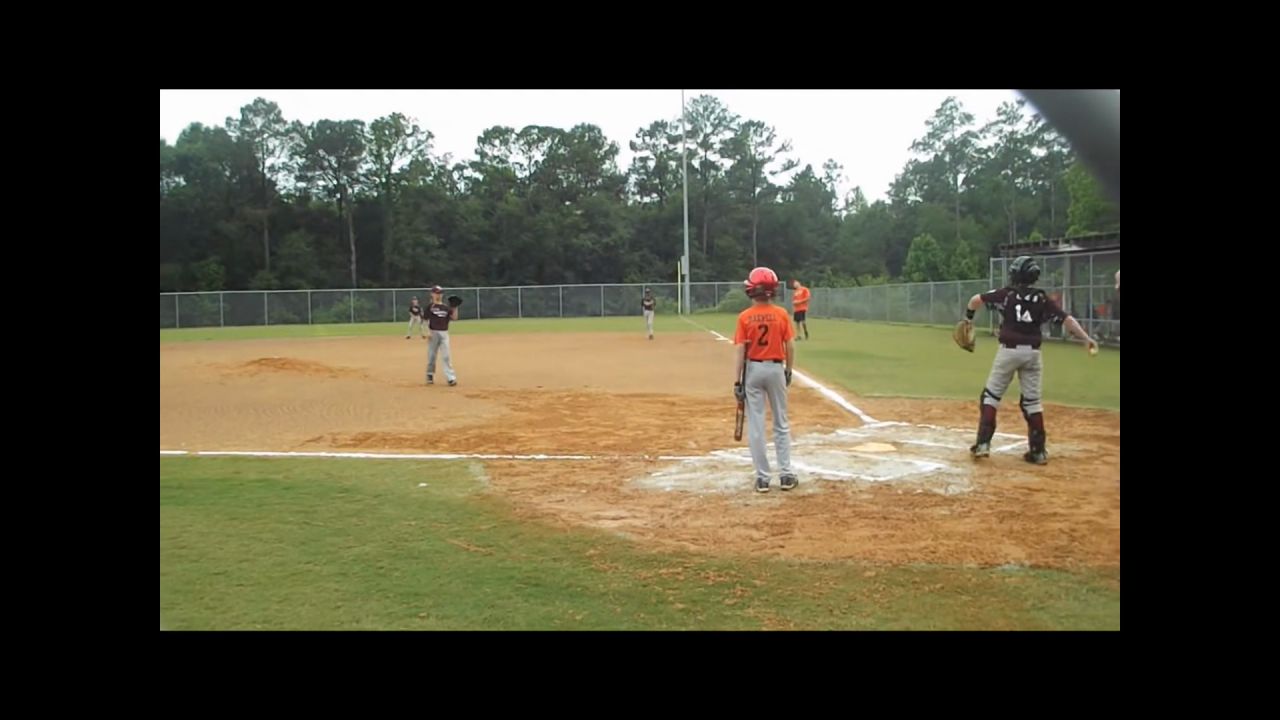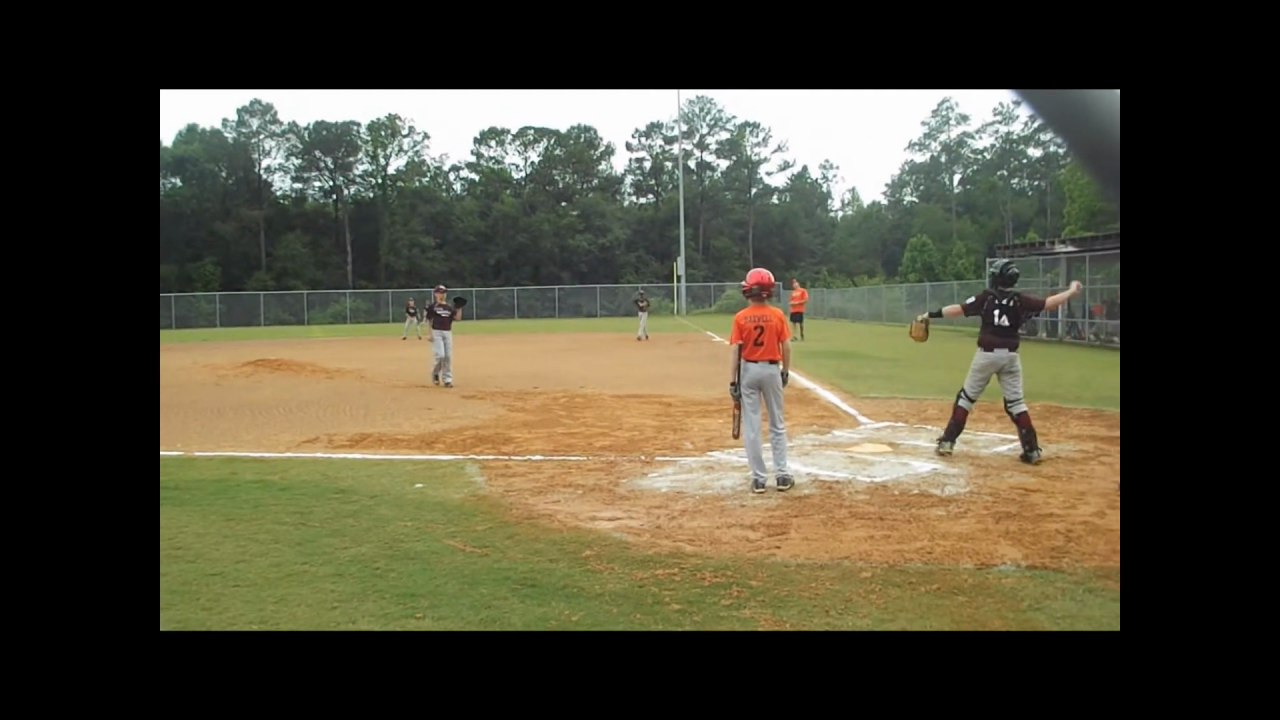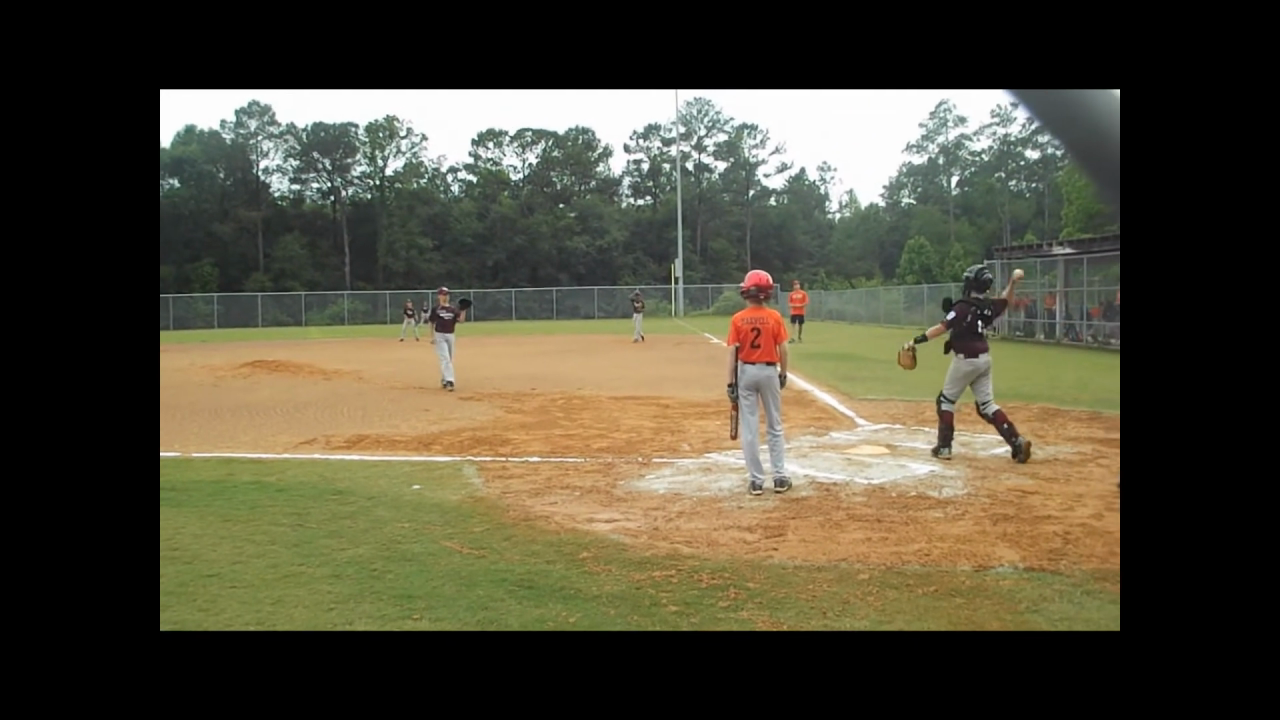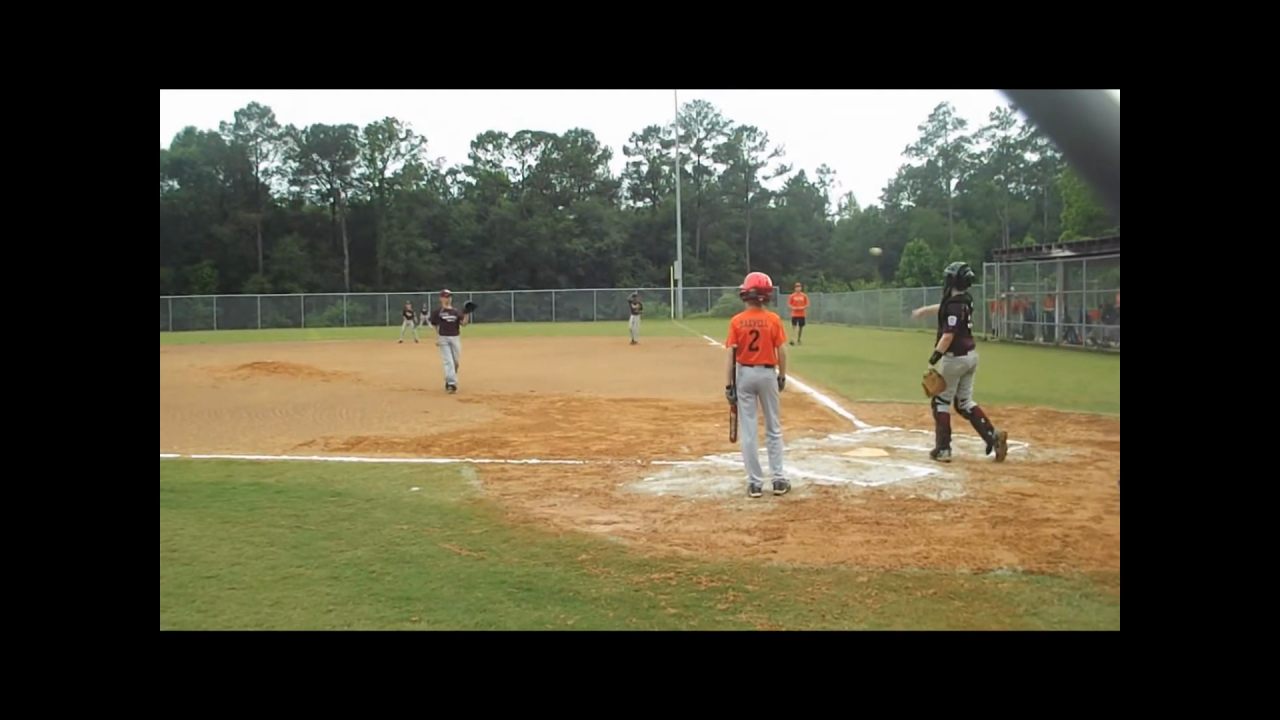
dt=0.2s
person 1, frame 1
left shoulder: (744, 317)
right shoulder: (781, 314)
left elbow: (741, 351)
right elbow: (790, 346)
left wrist: (738, 381)
right wrist: (788, 371)
left hip: (753, 370)
right hip: (775, 369)
left knee: (756, 425)
right knee: (781, 424)
left ankle: (762, 477)
right ankle: (786, 475)
person 1, frame 2
left shoulder: (740, 318)
right shoulder: (778, 315)
left elbow: (736, 352)
right elbow: (786, 347)
left wrist: (733, 381)
right wrist: (785, 372)
left hip: (748, 371)
right hip: (772, 369)
left knee: (752, 426)
right knee: (777, 425)
left ankle: (759, 478)
right ankle: (782, 475)
person 1, frame 3
left shoulder: (738, 319)
right shoulder: (775, 317)
left elbow: (733, 353)
right elbow: (783, 349)
left wrist: (731, 382)
right wrist: (783, 374)
left hip: (745, 373)
right hip: (769, 372)
left knee: (749, 428)
right knee: (775, 426)
left ankle: (756, 480)
right ankle: (780, 477)
person 1, frame 4
left shoulder: (736, 321)
right shoulder: (773, 320)
left elbow: (732, 355)
right elbow: (781, 352)
left wrist: (729, 384)
right wrist: (782, 376)
left hip: (744, 374)
right hip: (768, 374)
left knee: (748, 430)
right knee: (774, 429)
left ankle: (755, 482)
right ankle: (778, 480)
person 2, frame 1
left shoulder: (1006, 293)
right shoulder: (1043, 300)
left elbow: (977, 300)
right elbow: (1067, 319)
left wrist: (969, 314)
right wrist: (1087, 339)
left hip: (1009, 351)
right hip: (1032, 353)
left knee: (991, 395)
right knee: (1032, 401)
left ankle: (983, 443)
right ankle: (1038, 451)
person 2, frame 2
left shoulder: (986, 297)
right shoulder: (1021, 300)
left elbow: (958, 310)
right elbow: (1049, 303)
left wrist: (929, 315)
right wrist: (1072, 290)
left hip: (987, 354)
right hip: (1011, 355)
left knee: (966, 397)
right knee: (1016, 402)
left ankle: (947, 442)
right ankle: (1032, 450)
person 2, frame 3
left shoulder: (964, 307)
right shoulder: (990, 305)
left elbow: (940, 329)
right elbow: (1006, 300)
left wrist: (915, 341)
right wrist: (1013, 281)
left hip: (966, 360)
right hip: (984, 358)
left knee: (946, 401)
right knee: (987, 404)
left ankle: (944, 447)
right ankle: (1017, 442)
person 2, frame 4
left shoulder: (955, 306)
right shoulder: (962, 301)
left elbow: (948, 336)
left wrist: (932, 361)
right wrist: (926, 310)
left hip: (955, 357)
right hip: (969, 355)
left knee: (942, 402)
right knee: (964, 401)
left ankle: (943, 450)
right ankle: (993, 436)
